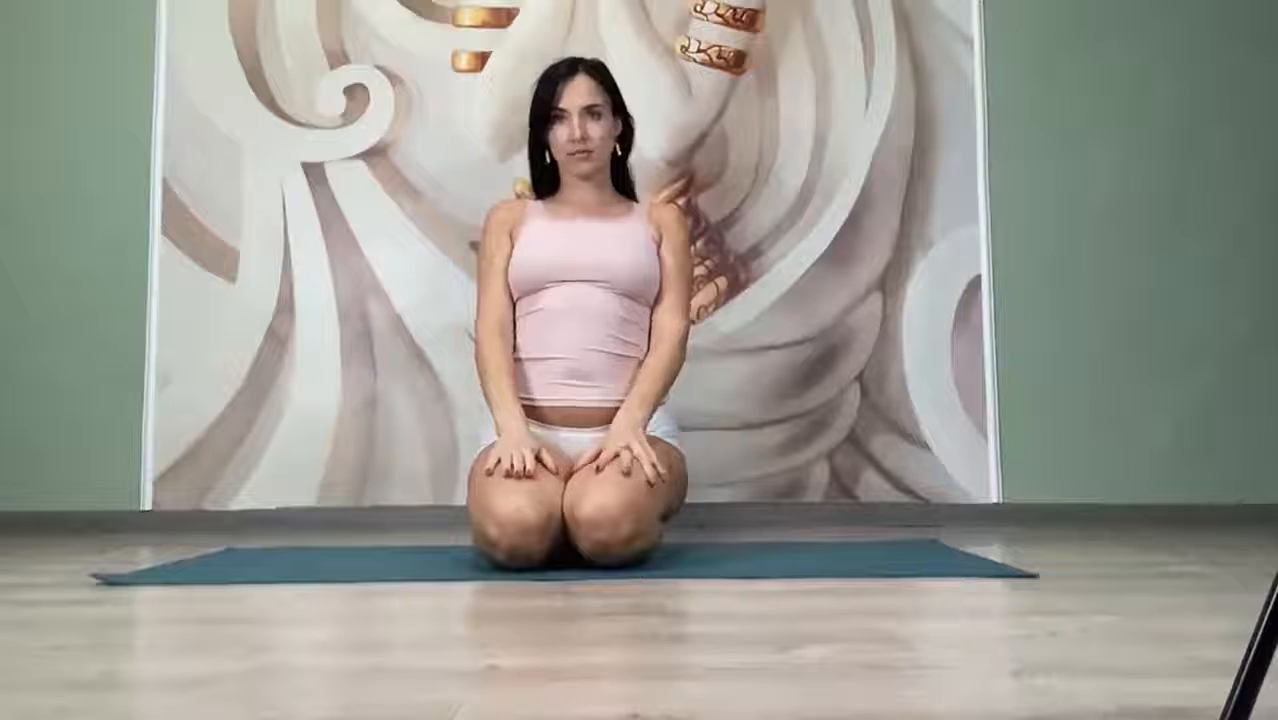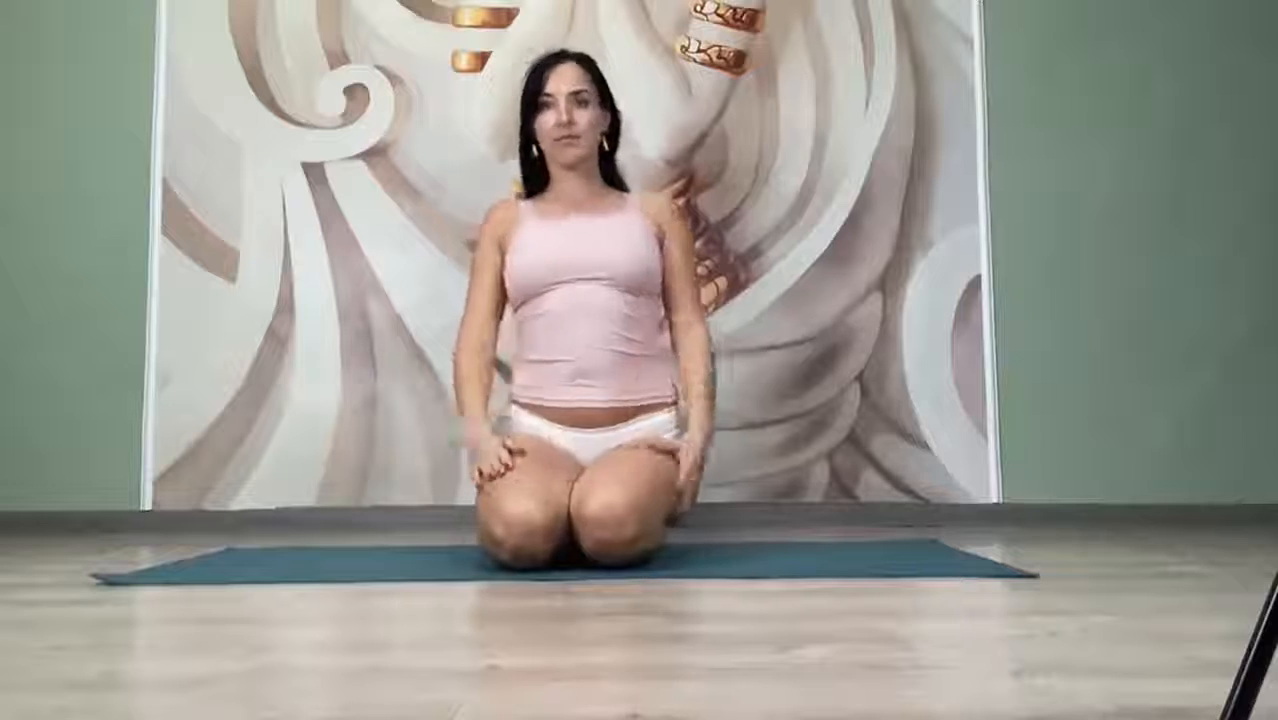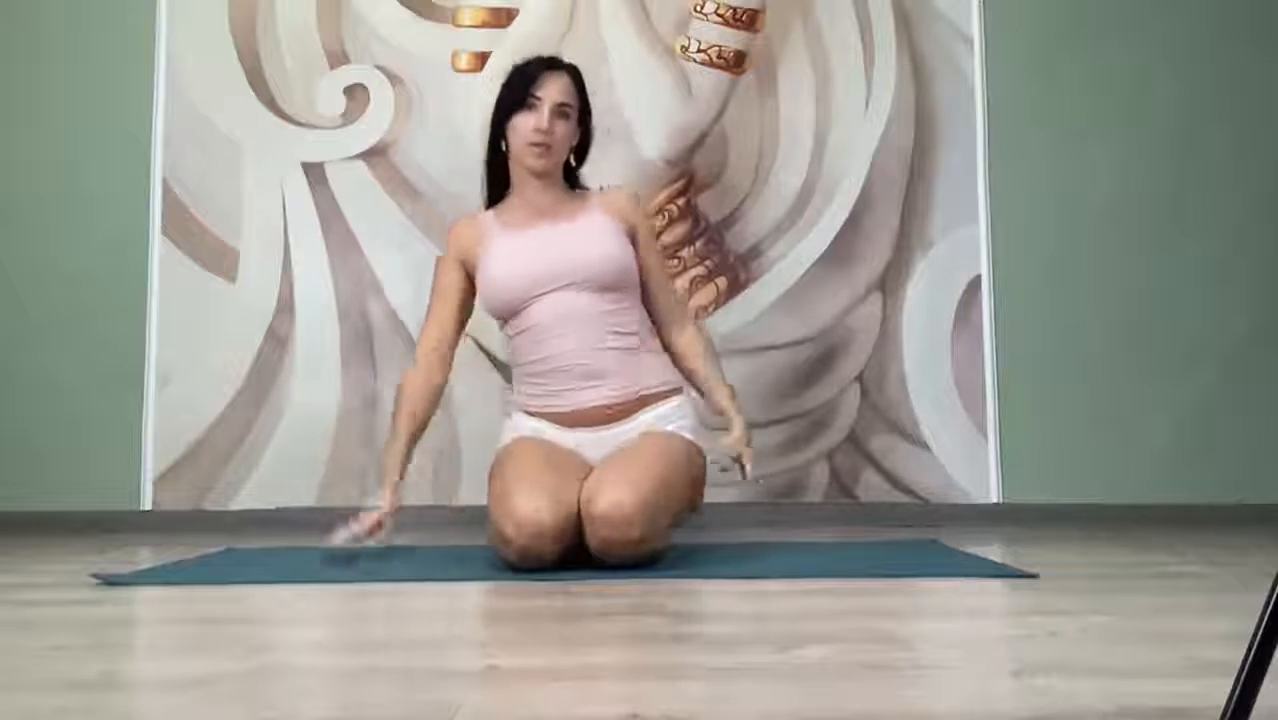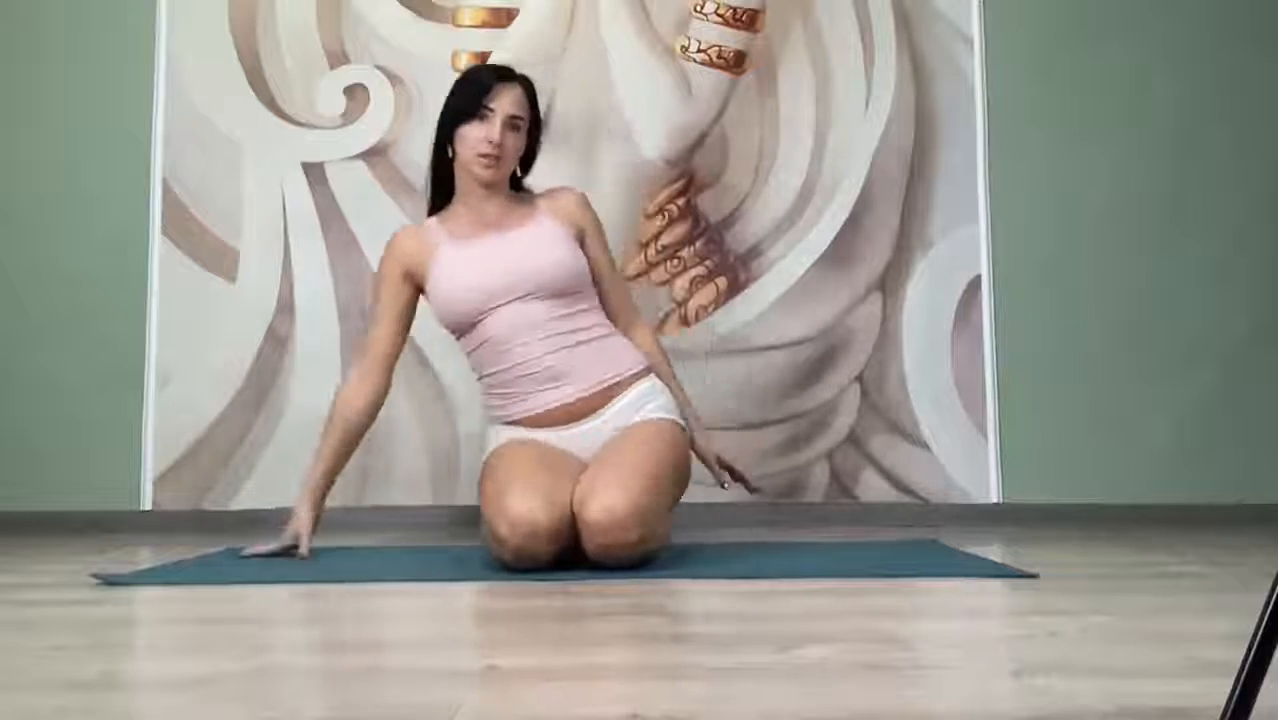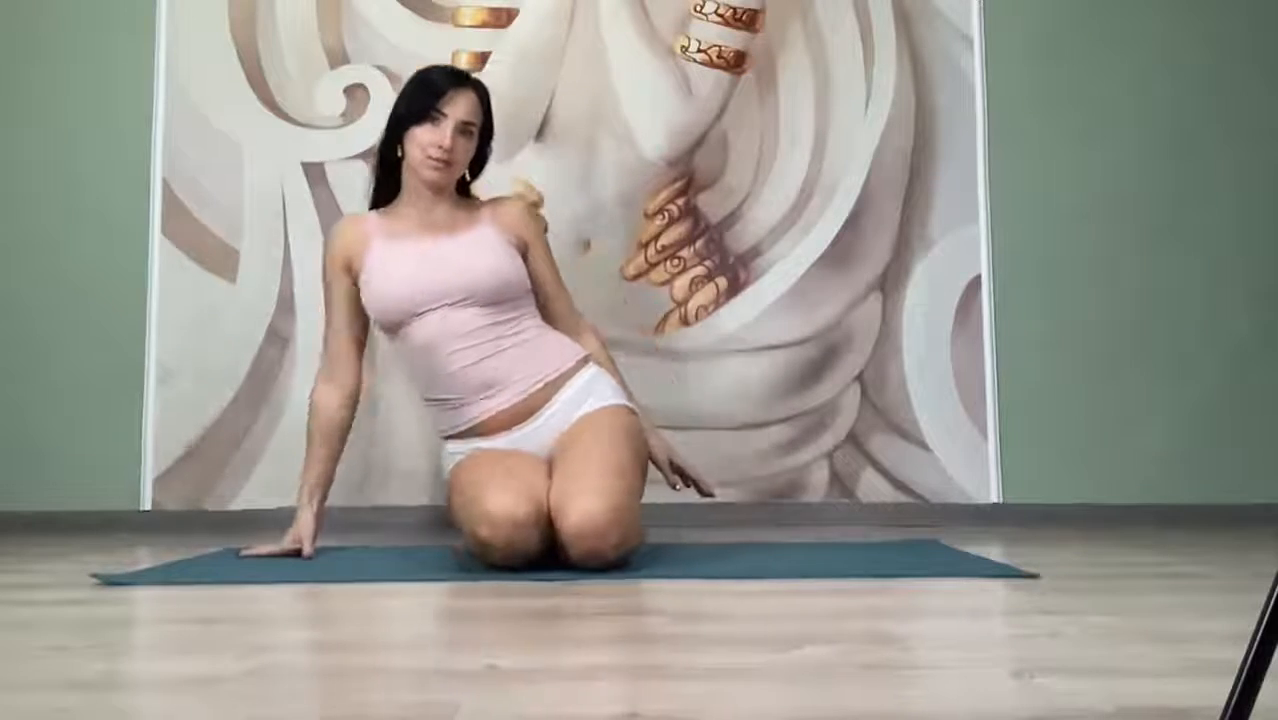
dt=0.4s
person 1, frame 1
left shoulder: (660, 220)
right shoulder: (510, 218)
left elbow: (671, 331)
right elbow: (492, 332)
left wrist: (627, 425)
right wrist: (513, 429)
left hip: (633, 426)
right hip: (529, 427)
left knee: (607, 526)
right knee: (513, 530)
left ankle: (641, 502)
right ankle: (559, 508)
person 1, frame 2
left shoulder: (655, 212)
right shoulder: (506, 220)
left elbow: (689, 327)
right elbow: (475, 336)
left wrist: (698, 426)
right wrist: (478, 430)
left hip: (641, 428)
right hip: (536, 428)
left knee: (610, 525)
right knee: (517, 531)
left ankle: (645, 500)
right ankle: (567, 507)
person 1, frame 3
left shoulder: (619, 209)
right shoulder: (469, 237)
left elbow: (677, 324)
right elbow: (431, 359)
left wrist: (733, 418)
right wrist: (390, 482)
left hip: (650, 421)
right hip: (544, 432)
left knee: (618, 526)
right knee: (531, 533)
left ankle: (663, 495)
right ankle: (571, 505)
person 1, frame 4
left shoulder: (566, 209)
right shoulder: (414, 248)
left elbow: (630, 323)
right elbow: (368, 376)
left wrist: (695, 427)
right wrist: (310, 501)
left hip: (631, 410)
right hip: (527, 436)
left knee: (613, 531)
right knee: (525, 536)
left ankle: (631, 498)
right ankle: (574, 500)
person 1, frame 5
left shoulder: (511, 217)
right shoulder: (354, 240)
left elbow: (575, 328)
right elbow: (338, 378)
left wrist: (647, 431)
right wrist: (308, 508)
left hip: (577, 403)
right hip: (479, 446)
left knee: (593, 536)
right knee: (505, 532)
left ankle: (610, 500)
right ankle: (548, 505)
